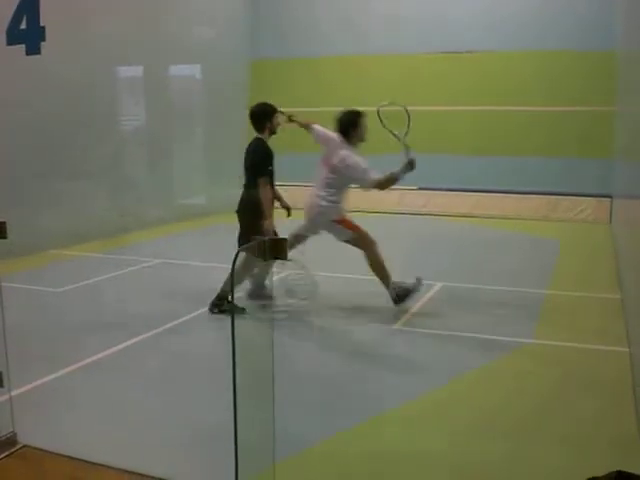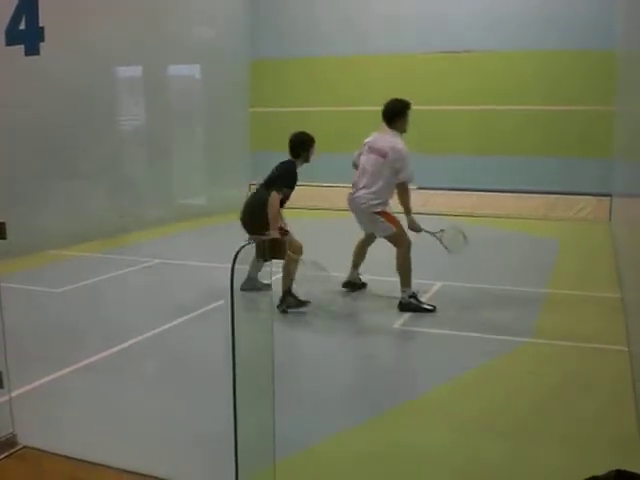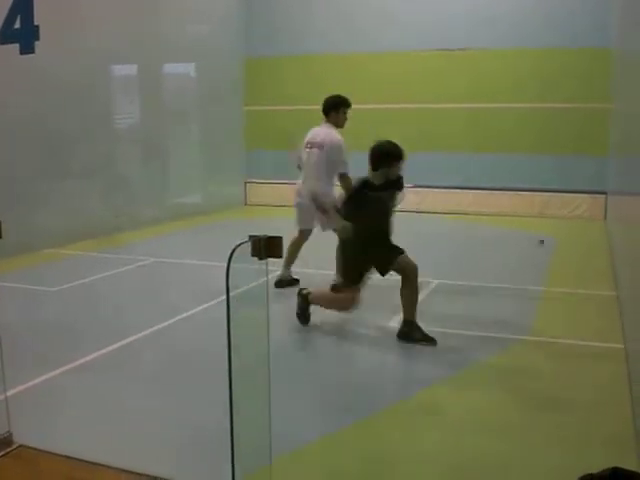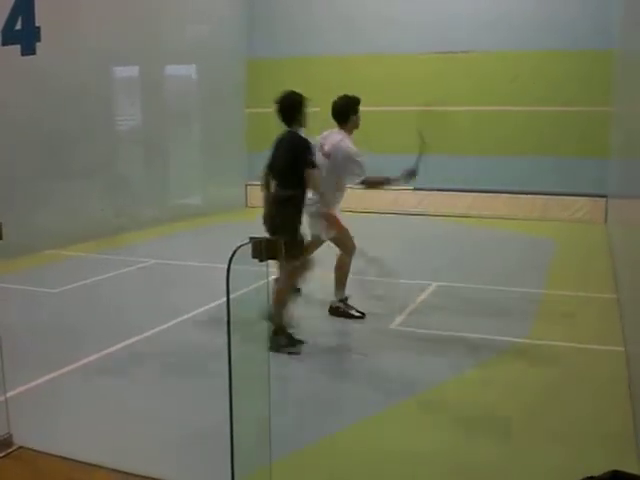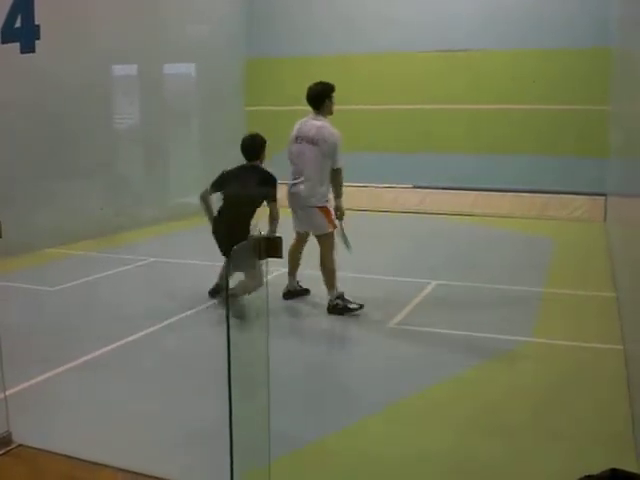
dt=0.7s
person 1, frame 1
left shoulder: (331, 139)
right shoulder: (350, 161)
left elbow: (309, 126)
right elbow: (379, 184)
left wrist: (293, 119)
right wrist: (402, 171)
left hip: (315, 206)
right hip: (327, 212)
left knee: (295, 240)
right knee: (368, 245)
right ankle: (394, 289)
person 1, frame 2
left shoulder: (373, 138)
right shoulder: (398, 148)
left elbow: (356, 164)
right elbow: (401, 186)
right wrist: (409, 217)
left hip: (356, 198)
right hip: (372, 204)
left knee: (369, 236)
right knee: (403, 244)
left ankle: (352, 278)
right ankle: (407, 298)
person 1, frame 3
left shoulder: (311, 135)
right shoulder: (335, 140)
left elbow: (300, 165)
right elbow: (342, 174)
left hip: (303, 195)
right hip: (321, 198)
left knee: (302, 235)
left ankle: (284, 275)
person 1, frame 4
left shoulder: (327, 136)
right shoulder: (346, 149)
right elbow: (366, 182)
right wrist: (399, 178)
left hip: (314, 200)
right hip: (320, 205)
left knee: (317, 241)
right knee: (348, 248)
right ankle: (338, 302)
person 1, frame 5
left shoulder: (298, 127)
right shoulder: (329, 132)
right elbow: (335, 171)
right wrist: (338, 202)
left hip: (295, 194)
right hip: (314, 198)
left knee: (300, 238)
right knee: (327, 245)
left ankle: (291, 285)
right ankle: (335, 300)
person 2, frame 1
left shoulder: (255, 146)
right shoulder: (264, 150)
right elbow: (263, 187)
left wrist: (281, 200)
right wrist: (266, 218)
left hip: (251, 207)
right hip: (254, 210)
right knee: (252, 257)
left ankle: (259, 287)
right ankle: (220, 300)
person 2, frame 2
left shoulder: (284, 166)
right shoulder: (289, 172)
right elbow: (273, 200)
left wrist: (281, 223)
right wrist: (274, 230)
left hip: (251, 212)
right hip: (257, 214)
left knee: (267, 246)
right knee: (294, 249)
left ankle: (251, 280)
right ankle: (287, 297)
person 2, frame 3
left shoulder: (394, 182)
right shoulder: (360, 191)
right elbow: (338, 218)
left hip: (380, 243)
right hip: (357, 246)
left knee: (411, 270)
right knee: (347, 301)
left ankle: (409, 327)
right ankle: (306, 297)
person 2, frame 4
left shoulder: (281, 142)
right shoulder: (301, 144)
left elbow: (266, 178)
right elbow: (313, 180)
left wrist: (268, 206)
left hip: (277, 213)
right hip: (286, 217)
left knee: (302, 263)
right knee: (289, 273)
left ankle: (276, 313)
right ankle: (278, 332)
person 2, frame 5
left shoulder: (231, 173)
right shoulder: (267, 178)
left elbow: (204, 196)
right elbow: (273, 212)
left wrist: (213, 220)
right wrist: (271, 236)
left hip: (220, 225)
right hip: (238, 226)
left knee: (235, 257)
right knee: (255, 278)
left ankle: (220, 287)
right ankle: (233, 295)
